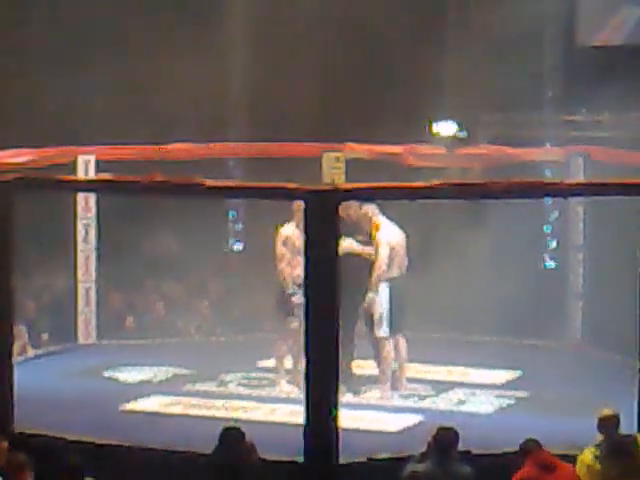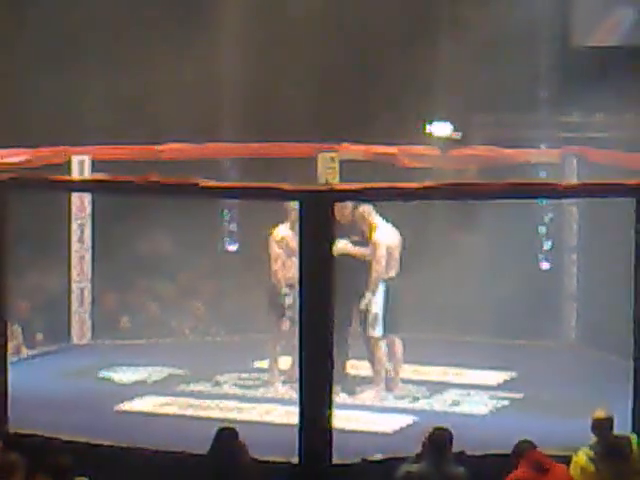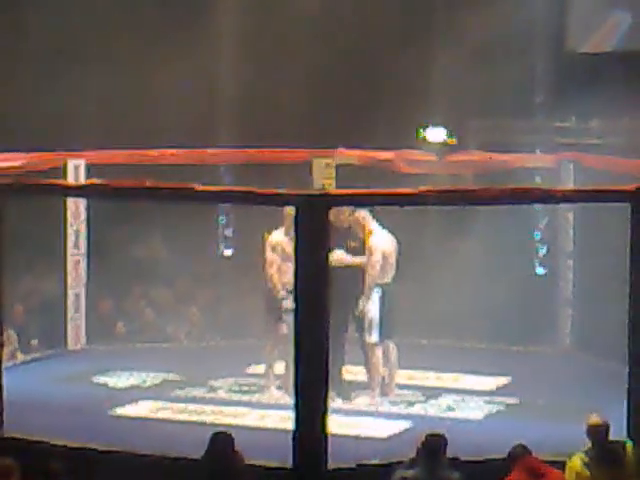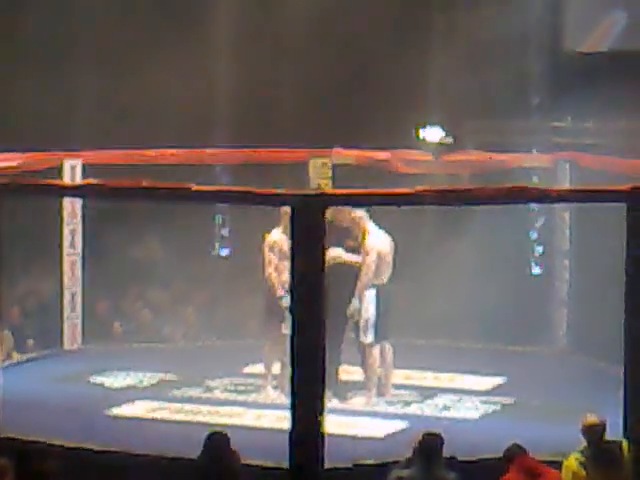
dt=0.2s
person 1, frame 1
right shoulder: (338, 226)
left elbow: (378, 252)
right elbow: (334, 250)
left wrist: (357, 248)
right wrist: (338, 249)
left hip: (369, 285)
right hip: (346, 286)
right knee: (346, 330)
right ankle: (346, 374)
person 1, frame 2
left shoulder: (361, 226)
left wrist: (351, 249)
right wrist: (333, 250)
left hip: (363, 285)
right hip: (340, 286)
right knee: (340, 330)
right ankle: (341, 375)
person 1, frame 3
right shoulder: (329, 232)
left wrist: (349, 259)
right wrist: (329, 260)
left hip: (360, 291)
right hip: (336, 292)
right knee: (336, 335)
right ankle: (336, 381)
person 1, frame 4
right shoulder: (327, 230)
right elbow: (323, 258)
left wrist: (346, 257)
right wrist: (326, 258)
right hip: (335, 291)
right knee: (334, 335)
right ankle: (333, 380)
person 2, frame 1
left shoulder: (383, 234)
right shoulder: (397, 232)
left elbow: (381, 266)
left wrist: (371, 293)
left hip: (386, 285)
right hip: (398, 282)
left knee: (384, 336)
right knee: (397, 334)
left ankle: (385, 385)
right ankle: (401, 380)
person 2, frame 2
left shoulder: (379, 235)
right shoulder: (393, 232)
left elbow: (378, 268)
left wrist: (368, 293)
left hip: (382, 286)
right hip: (393, 284)
left knee: (377, 336)
right knee: (393, 334)
left ankle: (379, 385)
right ankle: (395, 380)
person 2, frame 3
left shoulder: (375, 240)
right shoulder: (389, 238)
left elbow: (373, 273)
left wrist: (363, 299)
left hip: (377, 292)
right hip: (388, 290)
left knee: (374, 342)
right knee: (387, 340)
left ankle: (375, 391)
right ankle: (390, 386)
person 2, frame 4
left shoulder: (371, 240)
right shoulder: (385, 238)
left elbow: (367, 273)
left wrist: (355, 299)
left hip: (372, 292)
right hip: (384, 290)
left knee: (370, 343)
right knee: (383, 341)
left ankle: (370, 392)
right ankle: (386, 386)
person 3, frame 1
left shoulder: (301, 233)
right shoulder: (287, 233)
right elbow: (282, 265)
right wrist: (291, 291)
left hip: (301, 288)
right hip: (291, 289)
left knee: (301, 333)
right knee: (288, 333)
left ankle: (297, 374)
right ankle: (280, 377)
person 3, frame 2
left shoulder: (295, 234)
right shoulder: (281, 234)
right elbow: (276, 267)
right wrist: (284, 292)
left hip: (295, 289)
right hip: (284, 290)
left knee: (297, 331)
right knee: (281, 333)
left ankle: (294, 371)
right ankle: (274, 377)
person 3, frame 3
left shoulder: (292, 239)
right shoulder: (276, 239)
right elbow: (272, 271)
right wrist: (282, 296)
left hip: (291, 294)
right hip: (280, 295)
left knee: (291, 338)
right knee: (277, 338)
left ankle: (288, 380)
right ankle: (270, 382)
person 3, frame 4
left shoulder: (289, 238)
right shoulder: (274, 238)
right elbow: (270, 271)
right wrist: (281, 295)
left hip: (290, 293)
right hip: (280, 295)
left knee: (288, 338)
right knee: (275, 339)
left ankle: (283, 380)
right ankle: (268, 383)
